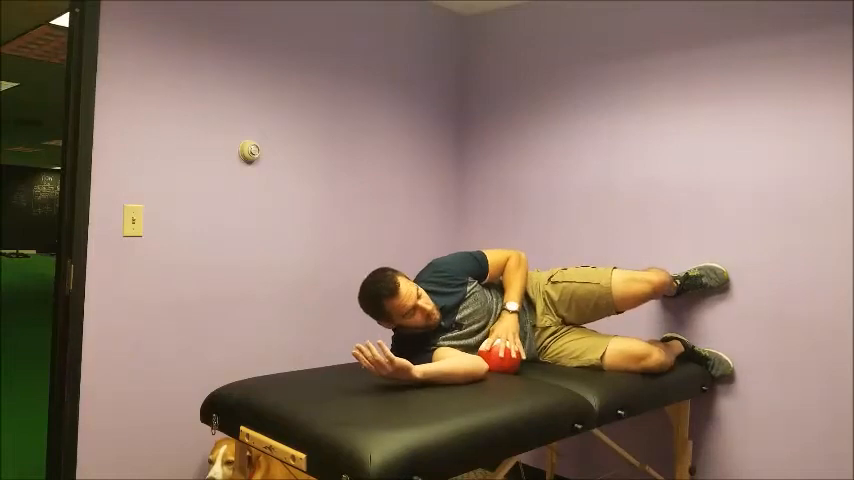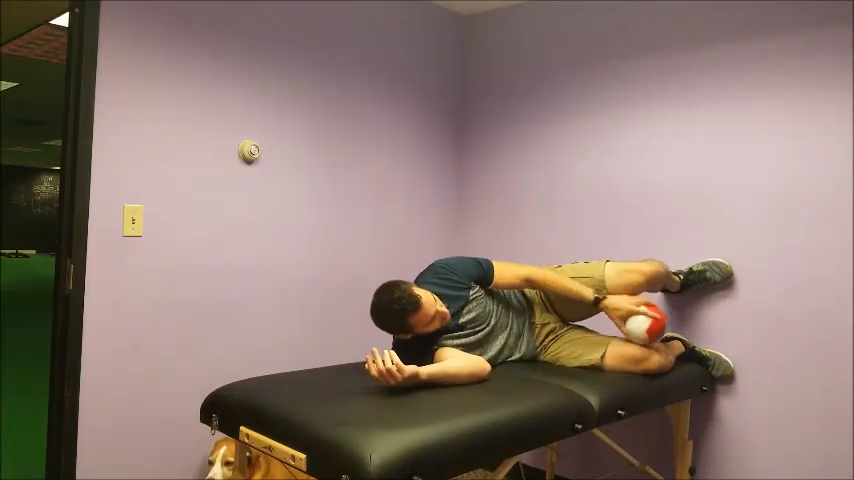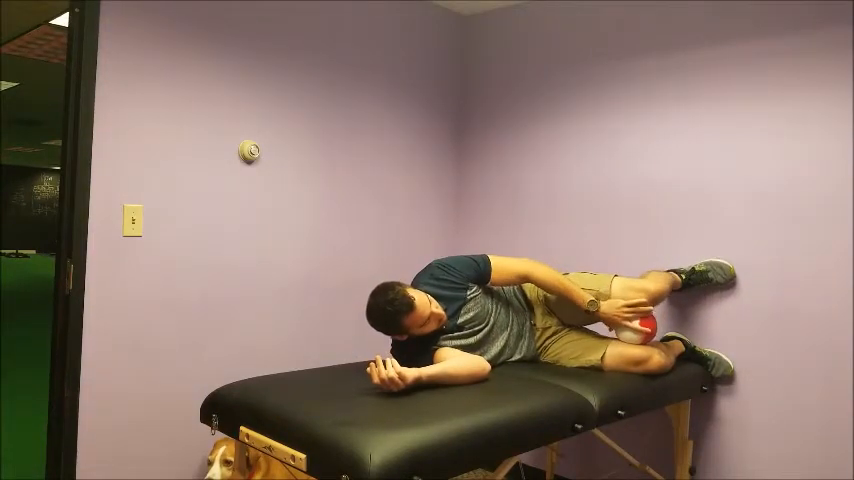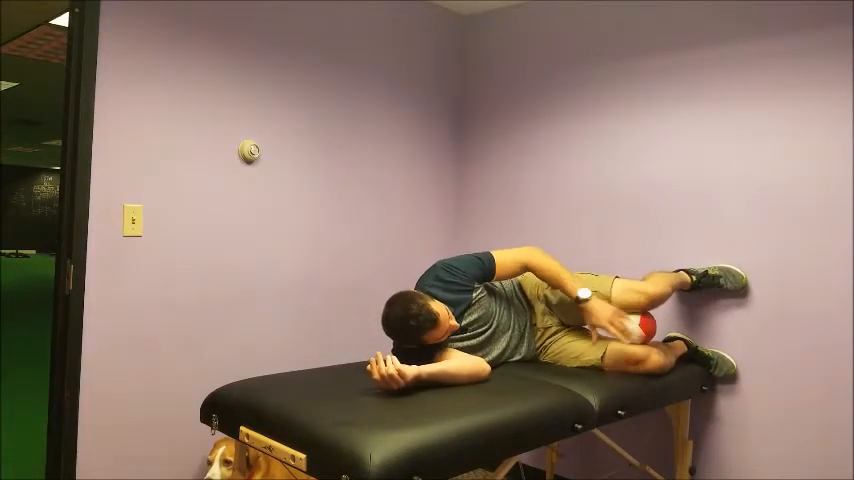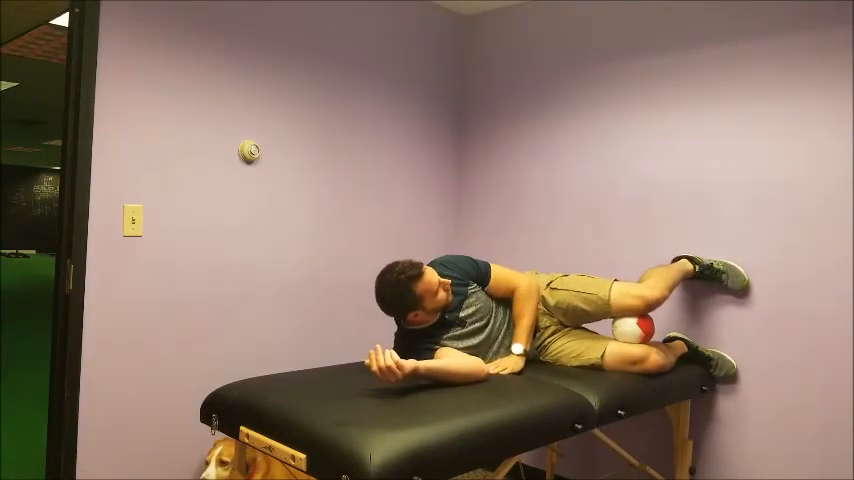
dt=1s
person 1, frame 1
left shoulder: (441, 273)
right shoulder: (413, 347)
left elbow: (514, 258)
right elbow: (478, 366)
left wrist: (509, 313)
right wrist: (410, 374)
left hip: (539, 295)
right hip: (542, 343)
left knee: (651, 283)
right knee: (652, 359)
left ankle: (677, 284)
right ankle: (678, 346)
person 1, frame 2
left shoulder: (442, 275)
right shoulder: (418, 348)
left elbow: (528, 274)
right elbow: (479, 367)
left wrist: (601, 301)
right wrist: (412, 376)
left hip: (543, 299)
right hip: (542, 342)
left knee: (648, 273)
right knee: (654, 360)
left ankle: (678, 281)
right ankle: (678, 347)
person 1, frame 3
left shoulder: (440, 275)
right shoulder: (416, 349)
left elbow: (526, 269)
right elbow: (479, 367)
left wrist: (595, 306)
right wrist: (410, 377)
left hip: (541, 299)
right hip: (543, 343)
left knee: (650, 292)
right knee: (652, 361)
left ankle: (678, 279)
right ankle: (678, 347)
person 1, frame 4
left shoulder: (445, 277)
right shoulder: (419, 349)
left elbow: (528, 256)
right elbow: (479, 368)
left wrist: (587, 301)
right wrist: (411, 375)
left hip: (537, 297)
right hip: (541, 343)
left knee: (647, 295)
right knee: (651, 361)
left ankle: (688, 278)
right ankle: (680, 348)
person 1, frame 5
left shoulder: (447, 268)
right shoulder: (417, 344)
left elbow: (524, 285)
right elbow: (477, 369)
left wrist: (516, 350)
right wrist: (411, 369)
left hip: (542, 297)
right hip: (543, 343)
left knee: (647, 297)
right knee: (650, 360)
left ankle: (687, 266)
right ankle: (680, 348)
